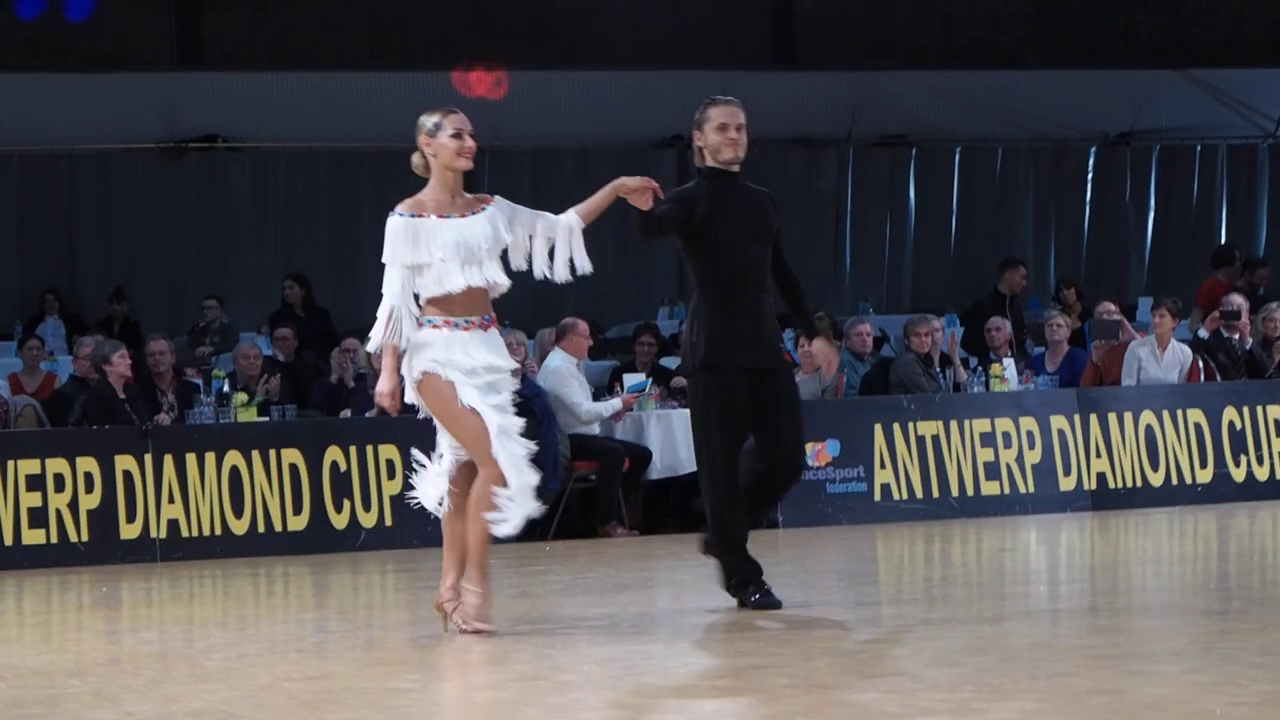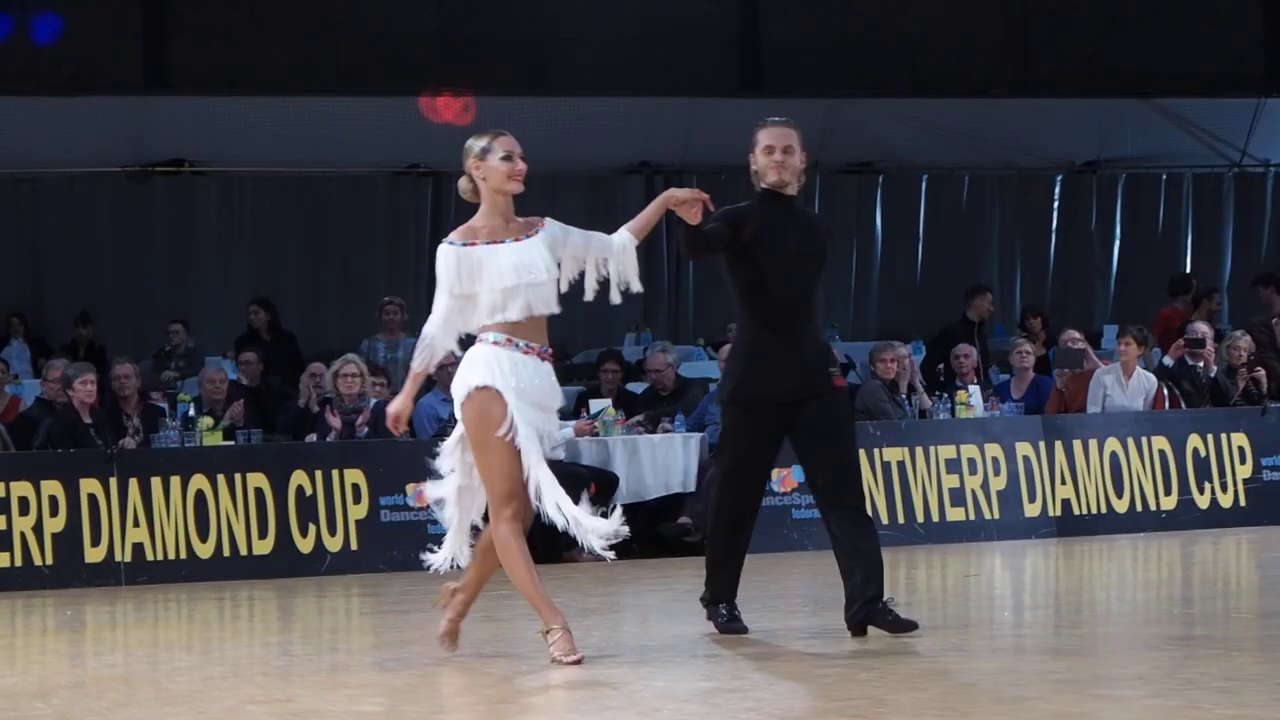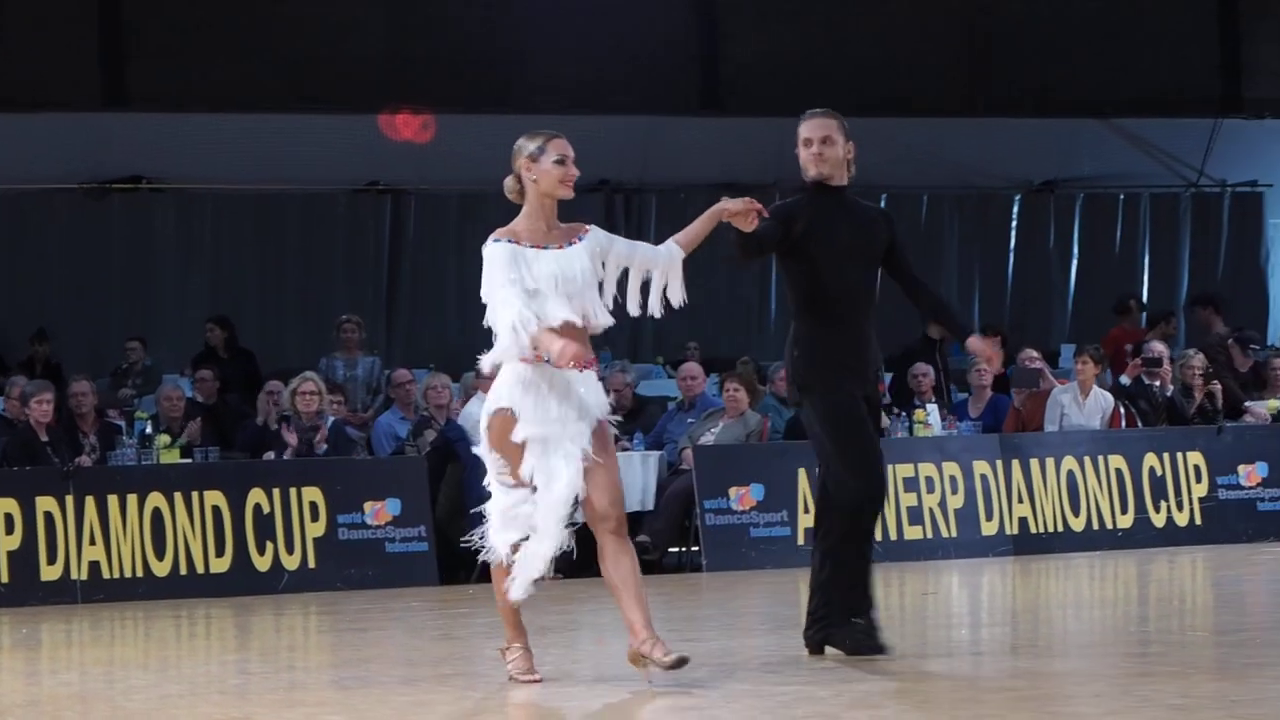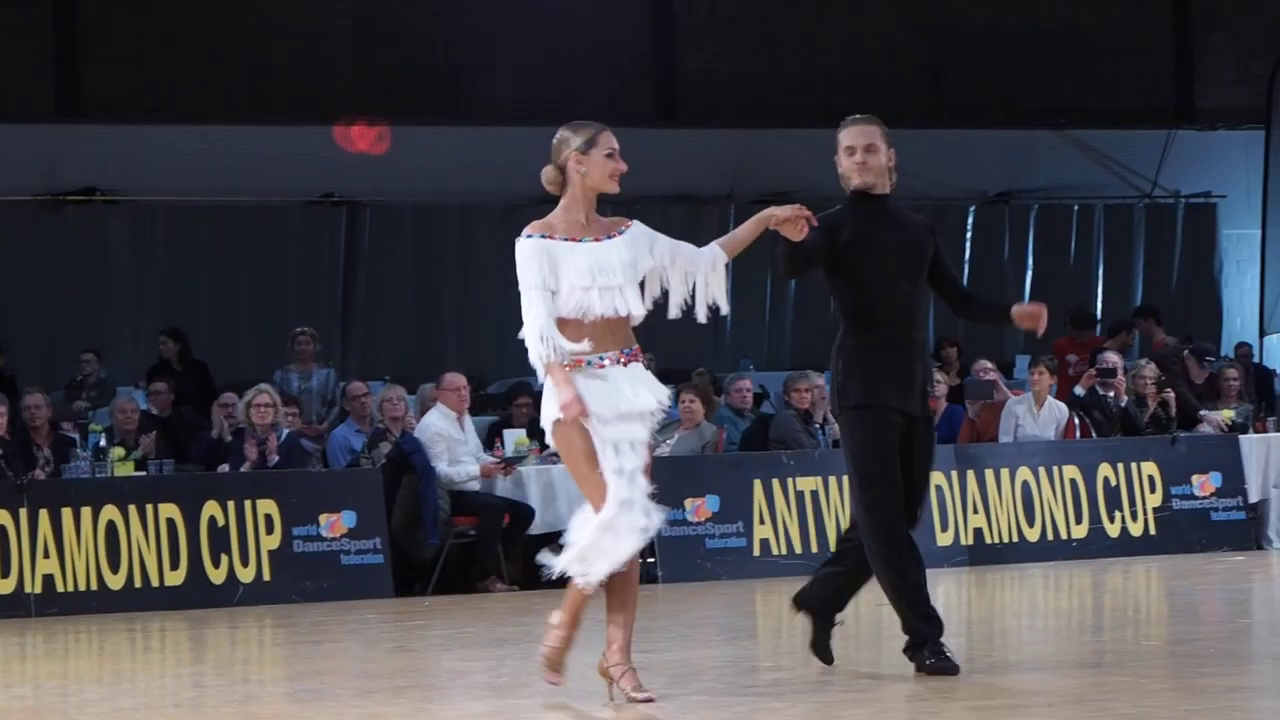
dt=0.3s
person 1, frame 1
left shoulder: (489, 210)
right shoulder: (408, 216)
left elbow: (559, 228)
right elbow: (395, 297)
left wrist: (615, 187)
right wrist: (389, 370)
left hip: (485, 347)
right hip: (436, 354)
left knee: (465, 471)
right knee: (495, 463)
left ankle: (452, 591)
right ankle: (470, 582)
person 1, frame 2
left shoulder: (541, 231)
right shoulder: (459, 244)
left elbow: (612, 248)
right elbow: (441, 323)
left wrist: (665, 200)
right wrist: (408, 391)
left hip: (535, 375)
right hip: (492, 371)
left knee: (523, 506)
right knee: (508, 505)
left ankle: (462, 590)
right ankle: (553, 622)
person 1, frame 3
left shoulder: (585, 239)
right shoulder: (503, 245)
left elbow: (658, 260)
right elbow: (512, 315)
left wrist: (717, 211)
right wrist: (547, 340)
left hip: (582, 389)
right hip: (528, 389)
left knee: (610, 517)
right knee: (515, 522)
left ankle: (643, 637)
right ankle: (515, 640)
person 1, frame 4
left shoulder: (628, 233)
right shoulder: (538, 238)
left elbow: (700, 260)
right elbow: (538, 322)
left wrist: (768, 218)
right wrist: (563, 386)
left hip: (632, 382)
right hip: (579, 385)
left knee: (625, 521)
right knee: (616, 514)
right ankle: (566, 618)
person 2, frame 1
left shoulder: (762, 202)
right shoulder: (693, 197)
left elbow: (782, 273)
right elbow: (659, 226)
left wrist: (813, 333)
right wrist: (645, 207)
left hip: (764, 345)
right hip: (715, 347)
left knee: (787, 459)
right knee: (721, 465)
left ankle: (722, 539)
right ankle: (742, 576)
person 2, frame 2
left shoulder: (816, 226)
right shoulder: (741, 219)
right elbow: (701, 246)
right wrist: (692, 223)
left hip: (816, 371)
right hip: (755, 373)
left knee: (843, 488)
right knee: (739, 489)
left ankle: (867, 601)
right ankle: (720, 596)
person 2, frame 3
left shoulder: (875, 220)
right shoulder: (792, 215)
left elbow: (916, 289)
right elbow: (755, 248)
left wrist: (967, 335)
right wrist: (748, 230)
left hip: (864, 369)
right hip: (818, 369)
left knee: (839, 495)
right knee: (859, 484)
left ankle: (825, 622)
right ankle: (843, 607)
person 2, frame 4
left shoulder: (917, 228)
right shoulder: (836, 224)
left elbow: (954, 296)
right elbow: (796, 267)
left wrist: (1008, 313)
right wrist: (794, 242)
left hip: (915, 384)
right hip: (864, 386)
left knee: (894, 514)
right knee: (886, 516)
left ankle: (821, 598)
right ankle: (924, 636)
